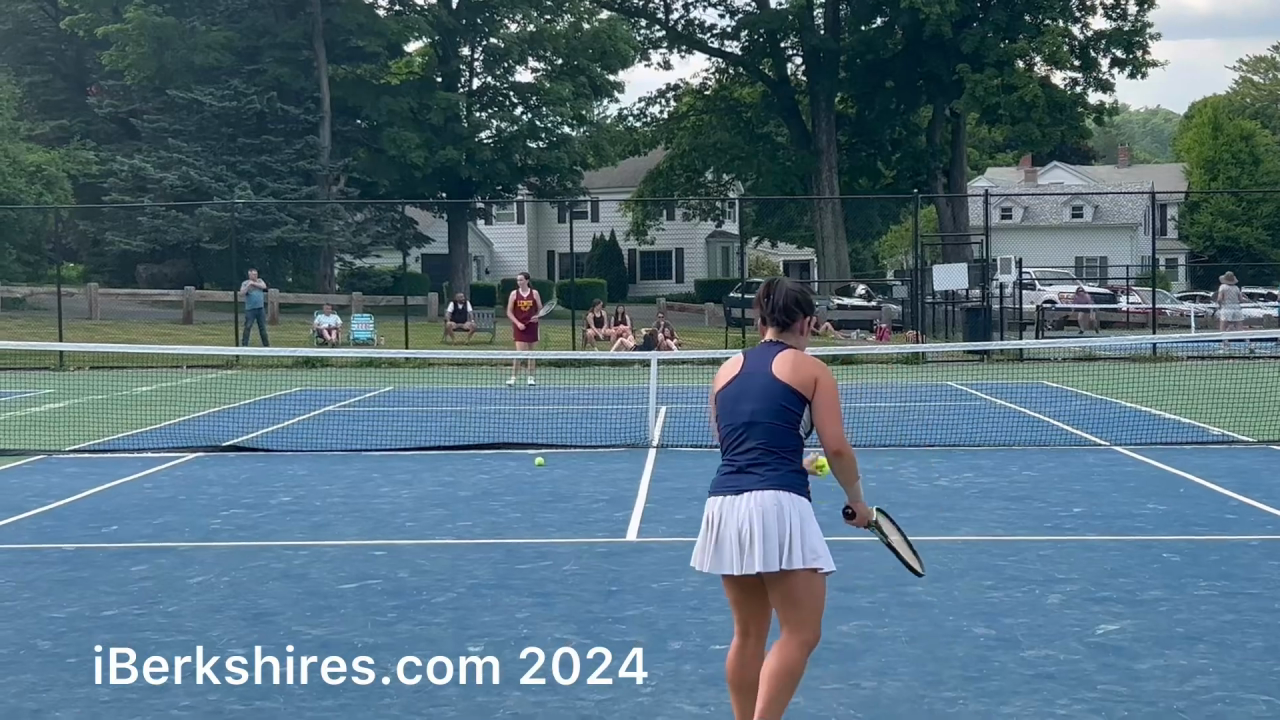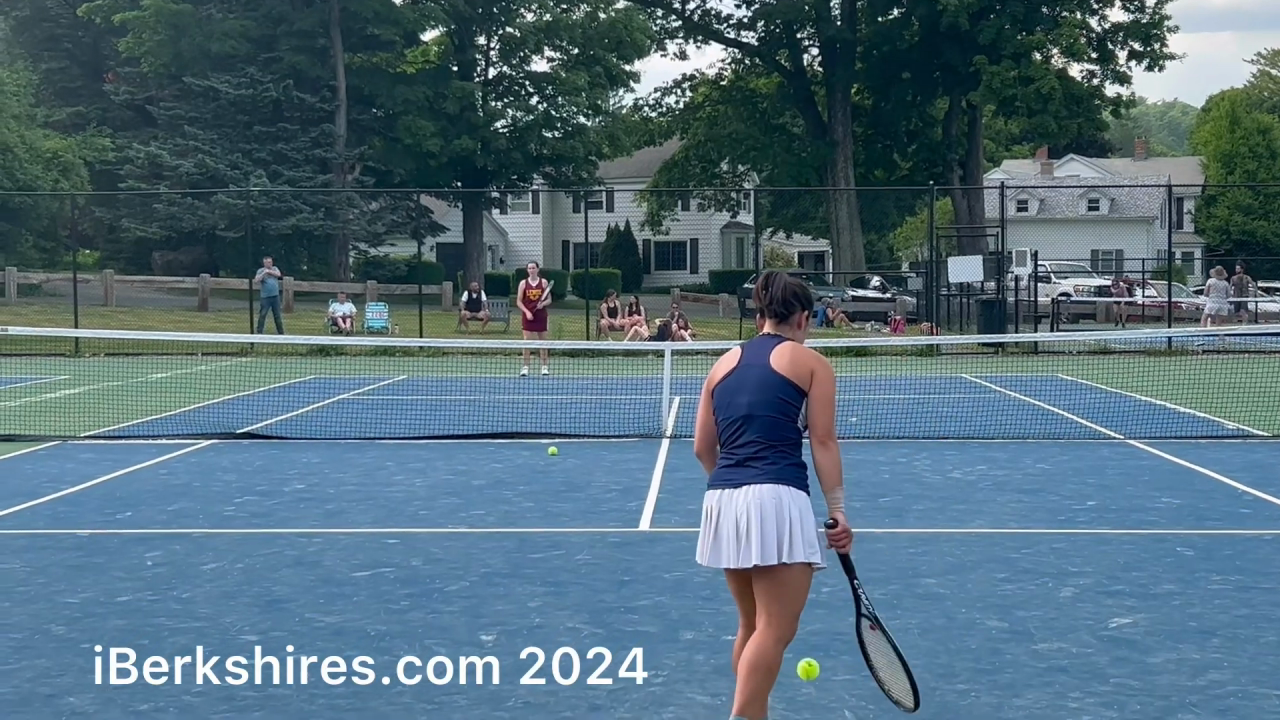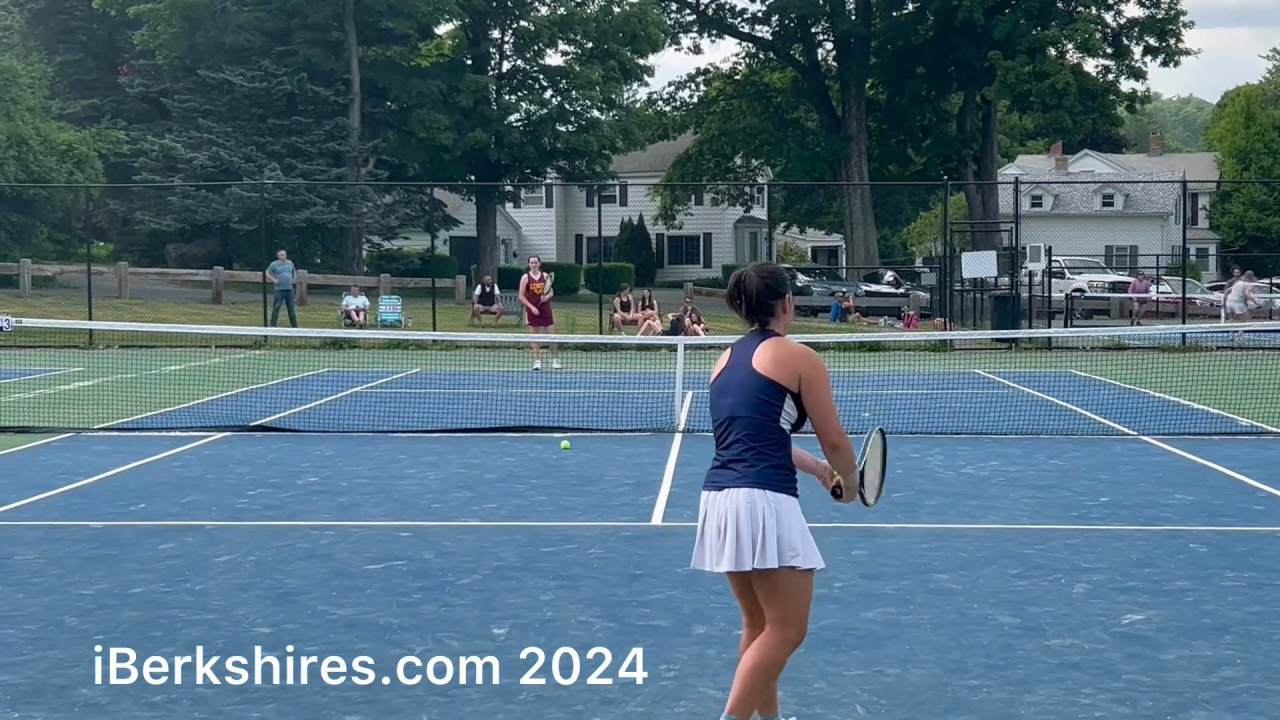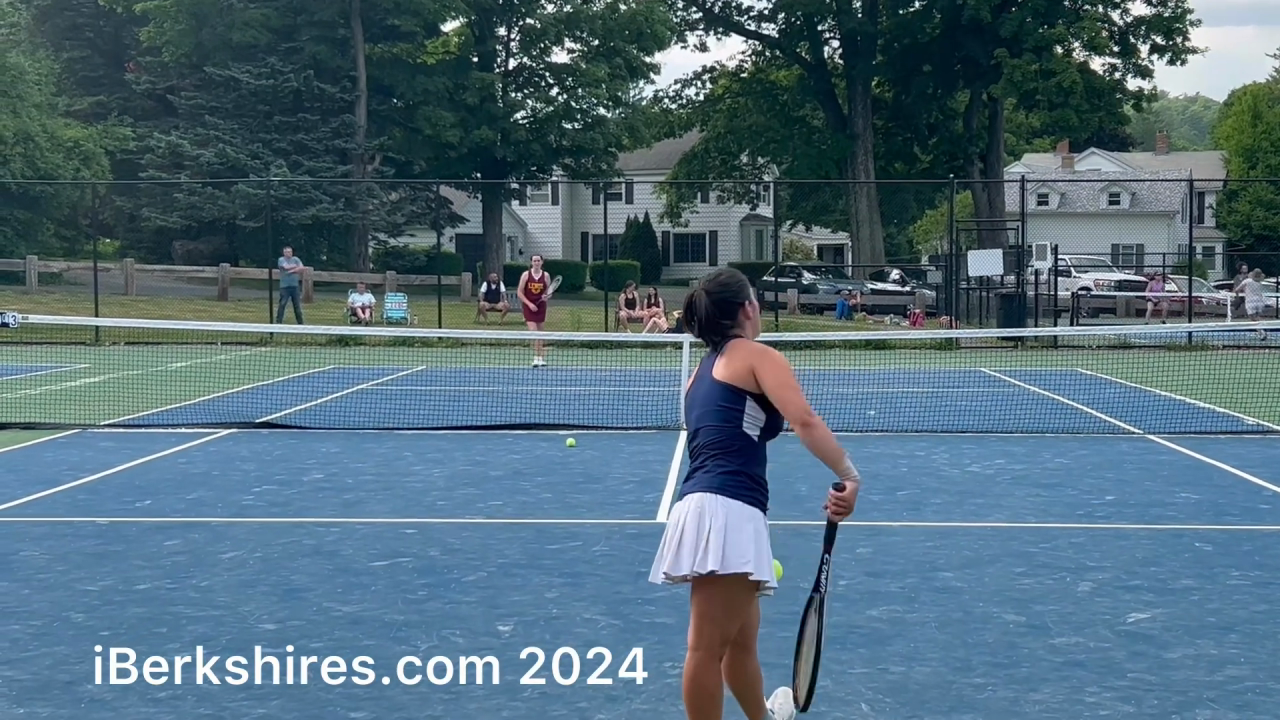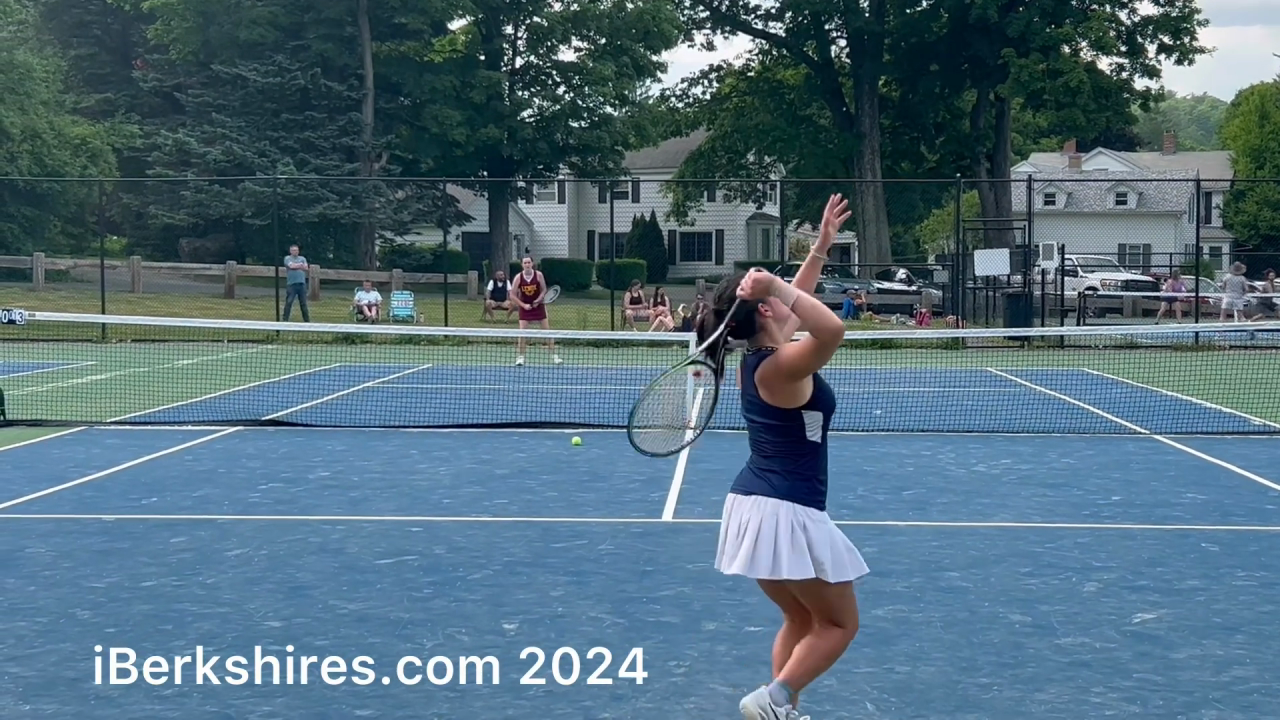
dt=0.7s
person 1, frame 1
left shoulder: (726, 370)
right shoulder: (811, 370)
right elbow: (837, 448)
right wrist: (858, 501)
left hip: (724, 506)
right hip: (778, 506)
left knee: (748, 634)
right knee: (800, 634)
person 1, frame 2
left shoulder: (724, 363)
right shoulder: (811, 362)
left elbow: (703, 448)
right elbow: (823, 441)
right wrist: (838, 509)
left hip: (722, 501)
right hip: (777, 499)
left knee: (751, 625)
right knee: (774, 630)
person 1, frame 3
left shoulder: (726, 359)
right shoulder: (799, 357)
right elbow: (833, 439)
left wrist: (814, 468)
right wrist: (850, 481)
left hip: (719, 498)
right hip: (763, 503)
left knee: (759, 625)
right knee: (785, 631)
person 1, frame 4
left shoulder: (708, 367)
right shoulder: (754, 355)
right elbow: (803, 419)
right wrist: (848, 476)
left hip: (703, 507)
right hip: (724, 511)
left knee: (743, 635)
right knee: (709, 646)
person 1, frame 5
left shoulder: (762, 357)
right shoulder: (781, 366)
left elbow: (796, 299)
right elbow: (831, 328)
left wrist: (823, 242)
right wrist: (776, 284)
left hip: (756, 507)
right hip: (786, 515)
left knee: (803, 621)
right knee: (839, 623)
